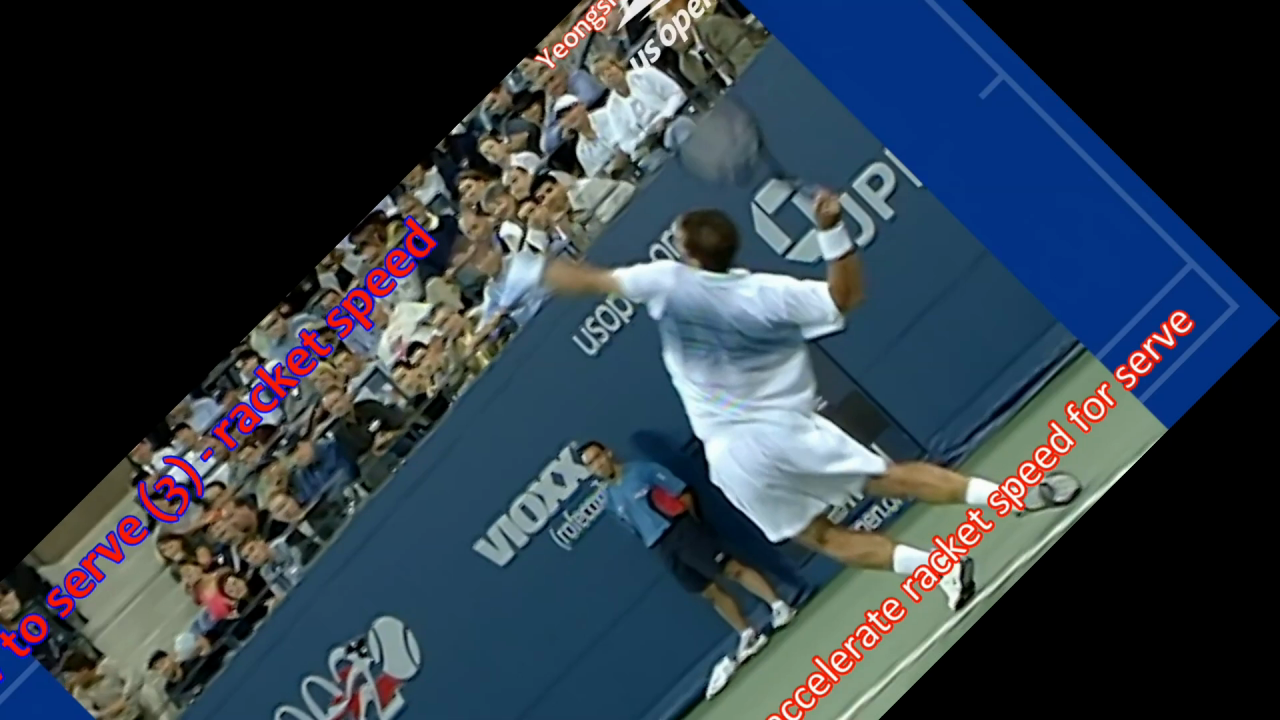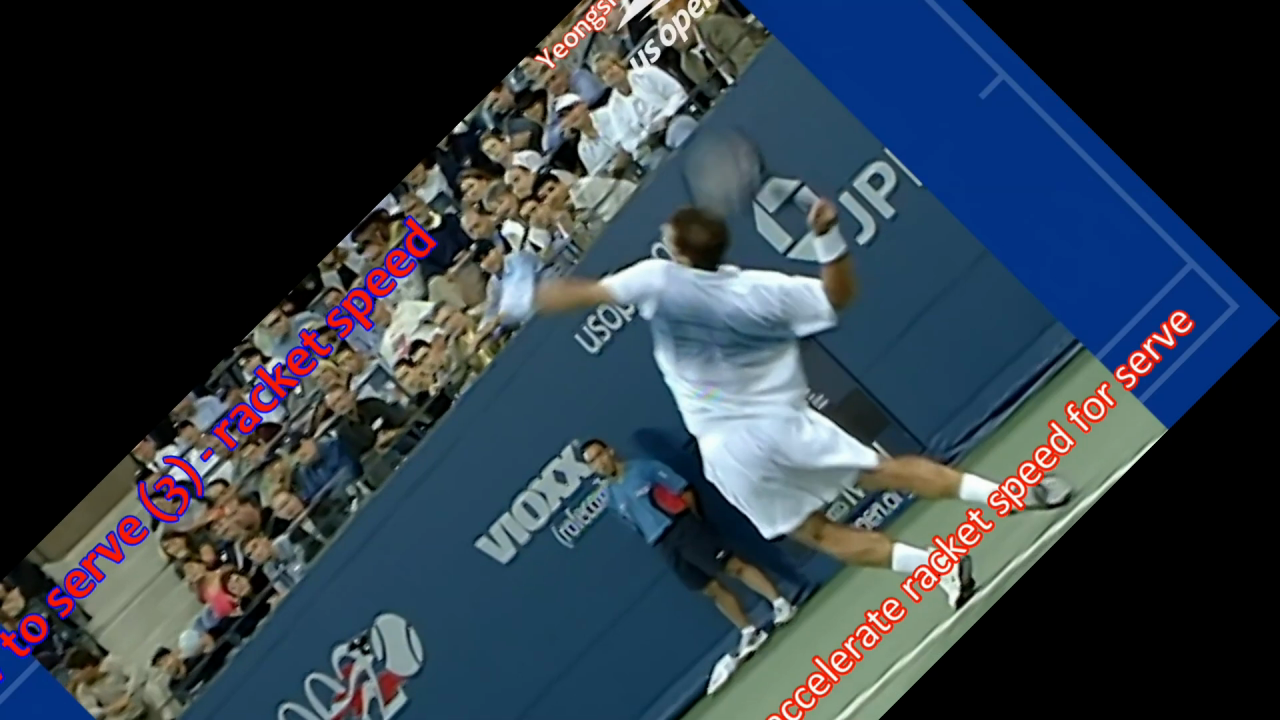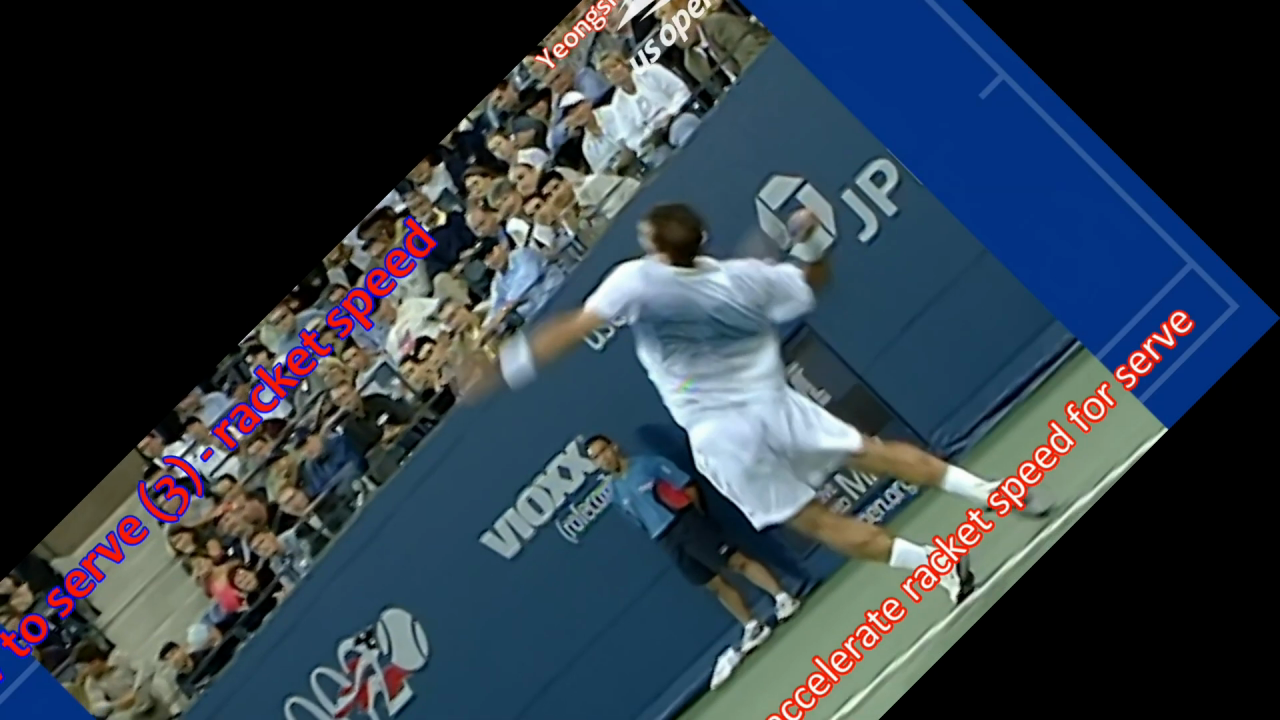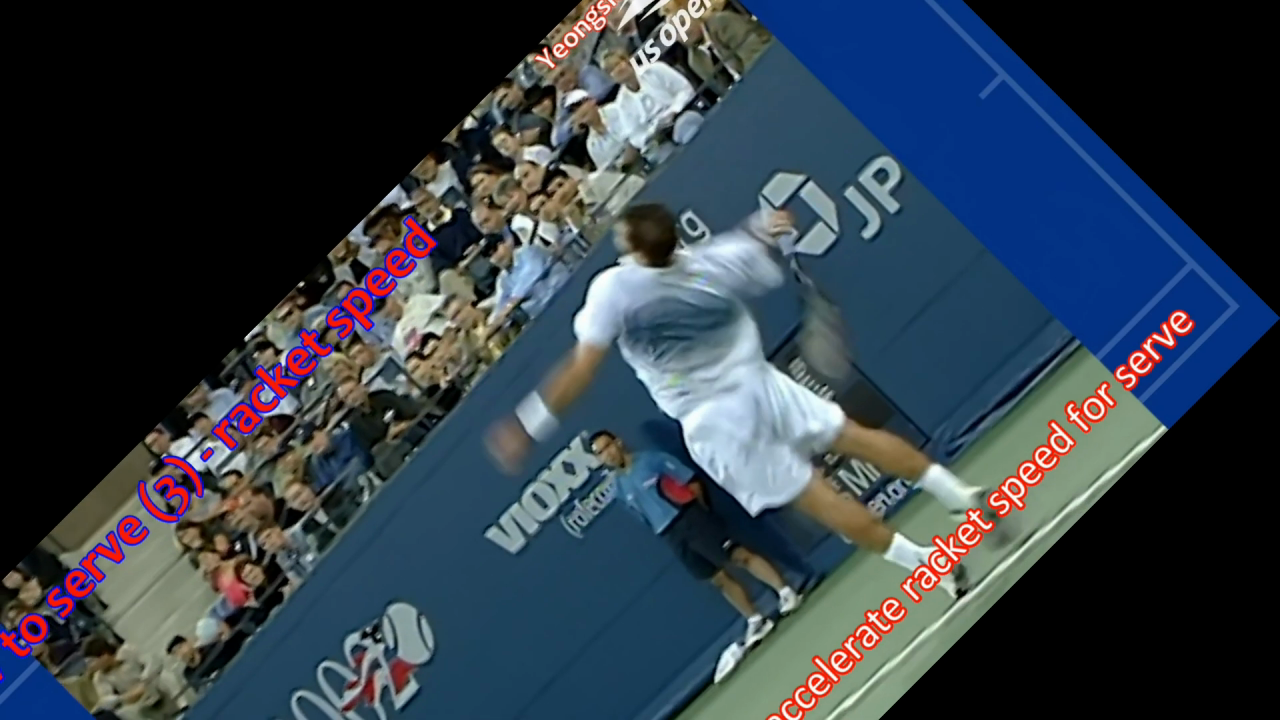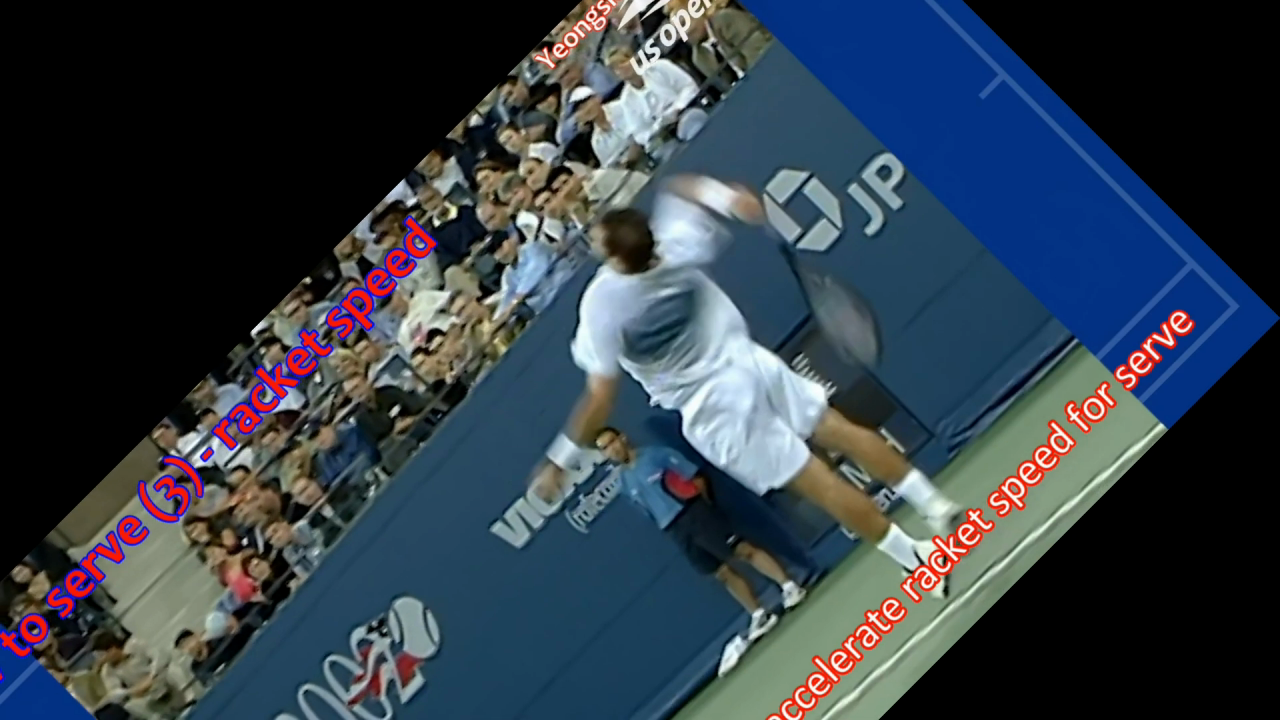
dt=0.3s
person 1, frame 1
left shoulder: (669, 282)
right shoulder: (772, 293)
left elbow: (594, 280)
right elbow: (847, 296)
right wrist: (832, 229)
left hip: (735, 456)
right hip: (792, 432)
left knee: (821, 538)
right knee: (894, 478)
left ankle: (937, 570)
person 1, frame 2
left shoulder: (659, 280)
right shoulder: (763, 289)
left elbow: (585, 293)
right elbow: (839, 296)
left wrist: (515, 294)
right wrist: (826, 234)
left hip: (729, 451)
right hip: (786, 425)
left knee: (817, 533)
right knee: (885, 470)
left ankle: (936, 568)
person 1, frame 3
left shoulder: (636, 280)
right shoulder: (748, 277)
left elbow: (574, 328)
right elbow: (813, 285)
left wrist: (500, 365)
right wrist: (808, 241)
left hip: (722, 440)
right hip: (775, 407)
left knee: (818, 521)
right knee: (874, 453)
left ankle: (934, 565)
right ankle: (989, 491)
person 1, frame 4
left shoulder: (614, 288)
right shoulder: (717, 261)
left elbow: (582, 367)
right elbow: (768, 259)
left wrist: (529, 424)
right wrist: (765, 227)
left hip: (715, 425)
right hip: (760, 386)
left knee: (819, 498)
right knee: (857, 437)
left ankle: (927, 564)
right ankle: (961, 494)
person 1, frame 5
left shoulder: (603, 305)
right shoulder: (678, 247)
left elbow: (600, 396)
right elbow: (687, 189)
left wrist: (560, 461)
right wrist: (727, 196)
left hip: (716, 410)
right hip: (752, 366)
left knee: (818, 482)
right knee: (841, 431)
left ankle: (918, 559)
right ankle: (936, 506)
person 2, frame 1
left shoulder: (642, 470)
right shoulder: (610, 500)
left elbow: (684, 494)
right elbow: (635, 529)
left wrist: (689, 522)
left hip: (681, 530)
right hip: (665, 549)
left knee: (732, 569)
right knee: (711, 593)
left ankle: (779, 606)
right ankle: (749, 637)
person 2, frame 2
left shoulder: (644, 467)
right shoulder: (611, 497)
left elbow: (685, 491)
right elbow: (637, 526)
left wrist: (691, 520)
left hip: (683, 527)
right hip: (665, 546)
left knee: (733, 565)
right knee: (712, 589)
left ankle: (780, 603)
right ankle: (750, 633)
person 2, frame 3
left shoulder: (647, 464)
right shoulder: (615, 493)
left elbow: (688, 487)
right elbow: (640, 522)
left wrist: (694, 514)
left hip: (685, 522)
right hip: (669, 542)
left knee: (736, 561)
right knee: (716, 584)
left ankle: (783, 598)
right ankle: (754, 629)
person 2, frame 4
left shoulder: (652, 459)
right shoulder: (619, 487)
left elbow: (692, 482)
right elbow: (646, 516)
left wrist: (699, 509)
left hip: (690, 516)
right hip: (673, 535)
left knee: (739, 556)
right knee: (719, 579)
left ankle: (786, 592)
right ankle: (756, 622)
person 2, frame 5
left shoulder: (655, 455)
right shoulder: (624, 482)
left elbow: (696, 478)
right elbow: (648, 511)
left wrist: (703, 510)
left hip: (693, 512)
right hip: (676, 531)
left knee: (743, 550)
right knee: (723, 574)
left ankle: (789, 586)
right ankle: (760, 617)
